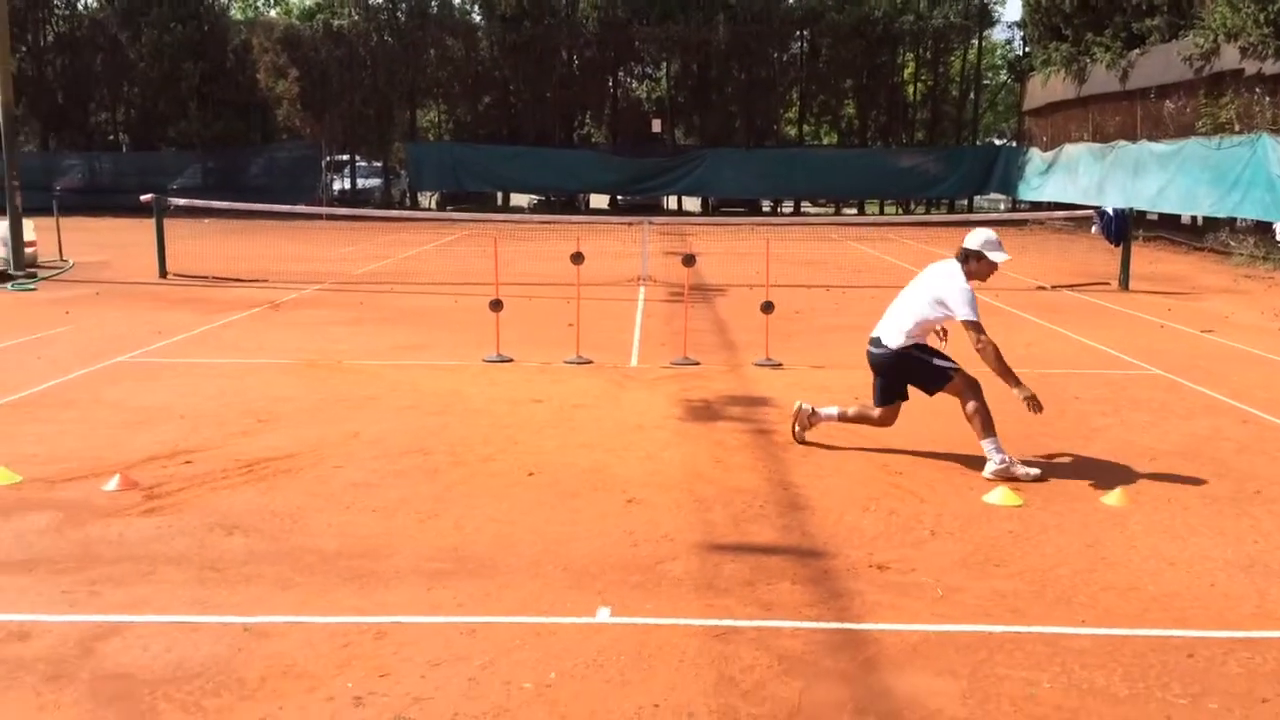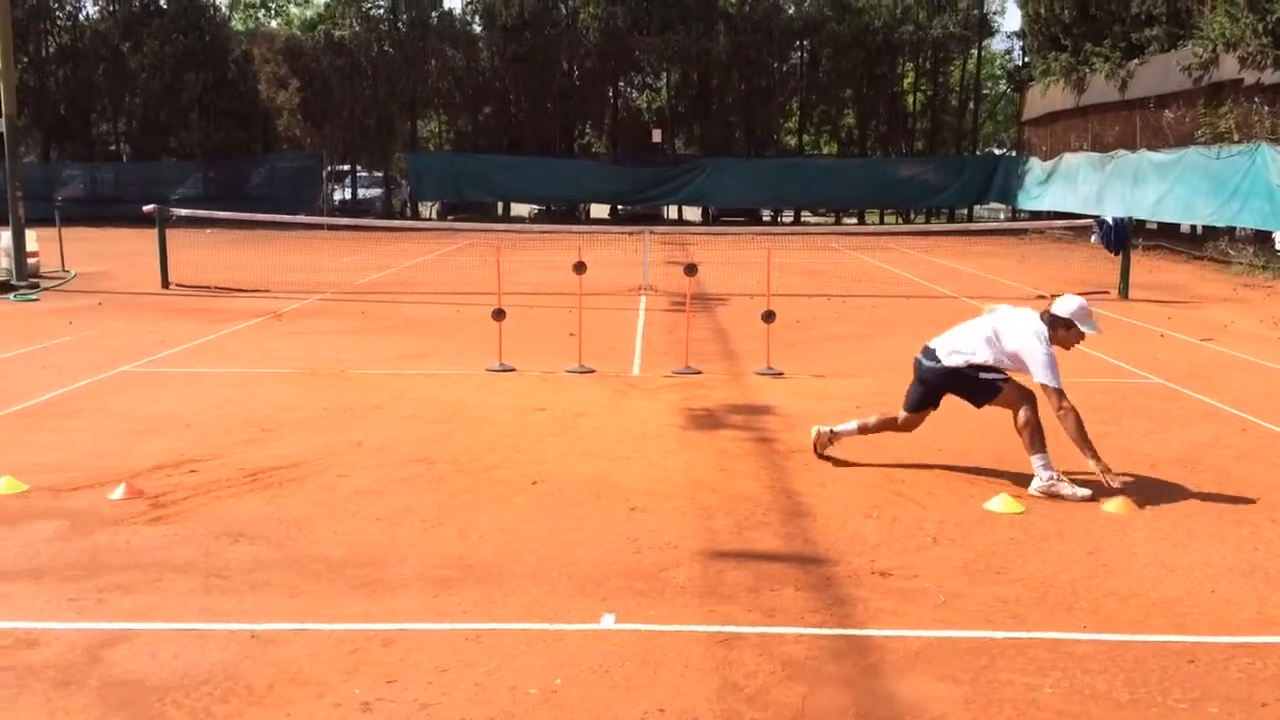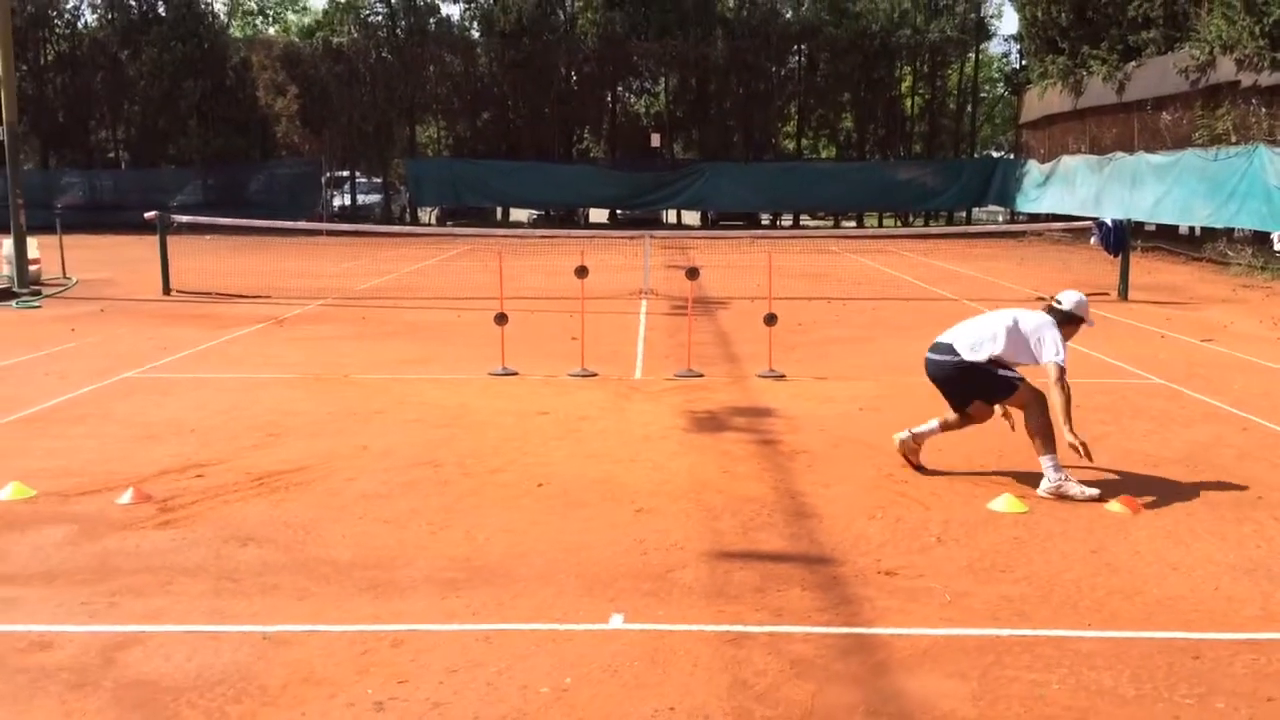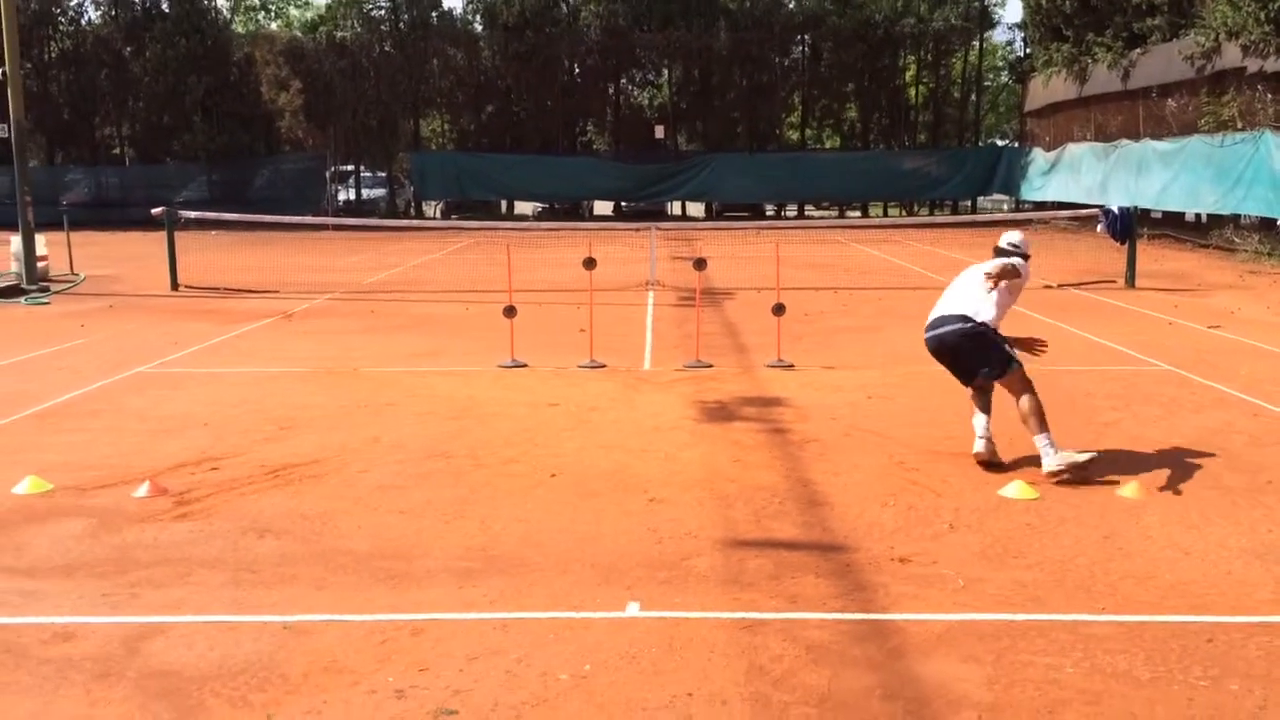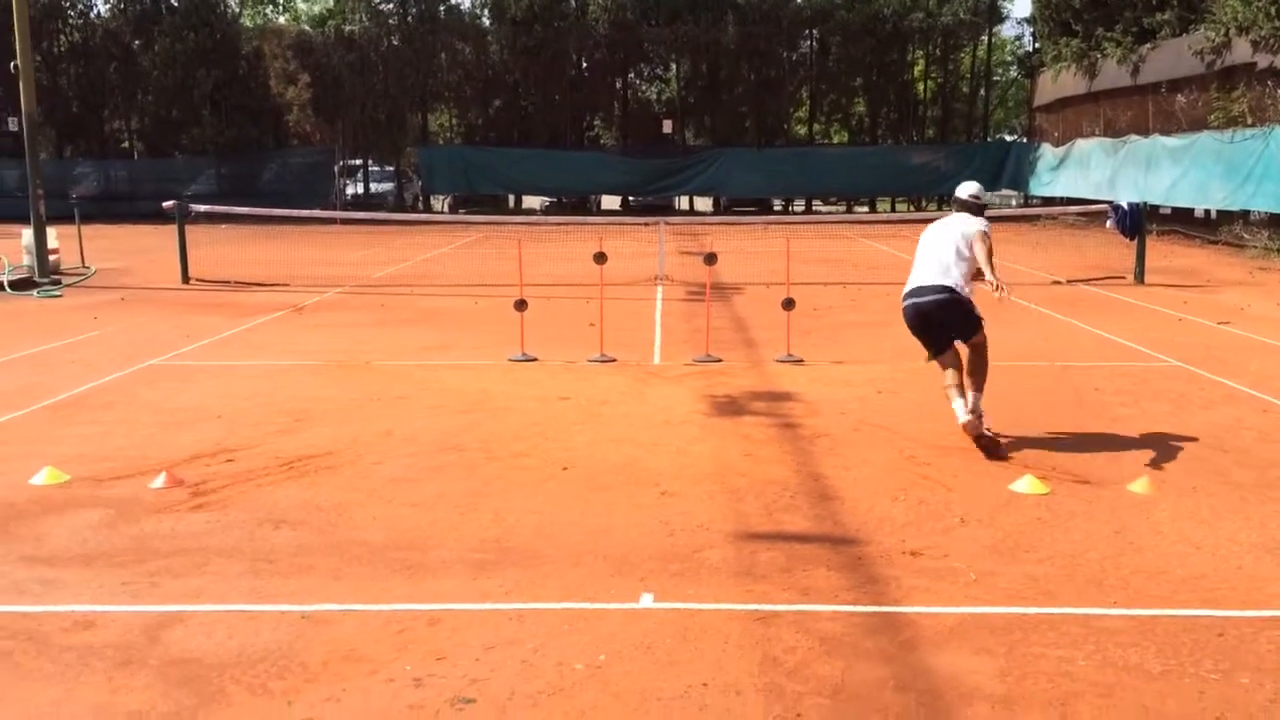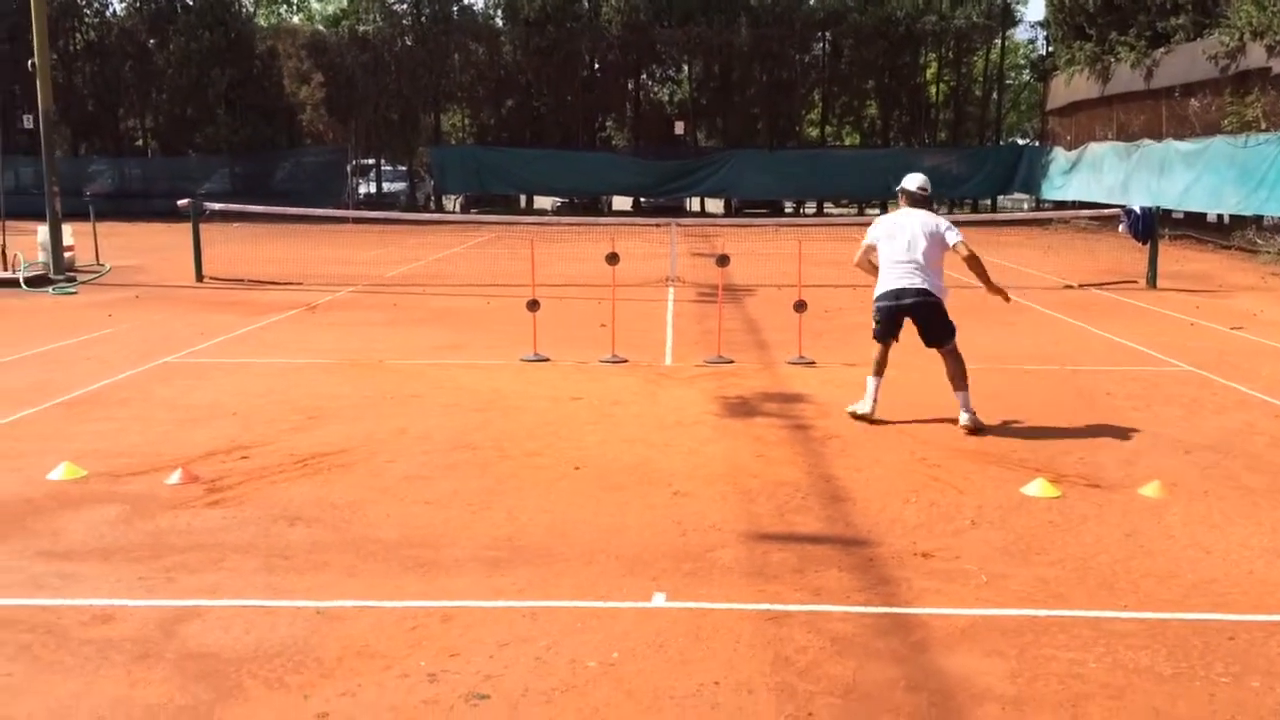
dt=0.2s
person 1, frame 1
left shoulder: (945, 267)
right shoulder: (960, 288)
right elbow: (981, 343)
right wrist: (1018, 386)
left hip: (882, 346)
right hip: (898, 348)
left knee: (882, 417)
right knee: (970, 389)
left ankle: (811, 413)
right ankle: (997, 461)
person 1, frame 2
left shoulder: (1027, 316)
right shoulder: (1039, 346)
left elbow: (989, 314)
right elbow: (1062, 407)
right wrist: (1093, 459)
left hip: (930, 357)
right hip: (948, 364)
left knee: (905, 421)
right knee: (1024, 400)
left ankle: (831, 433)
right ankle: (1045, 478)
person 1, frame 3
left shoulder: (1013, 317)
right shoulder: (1052, 334)
right elbow: (1057, 383)
left wrist: (1002, 400)
right wrist: (1068, 430)
left hip: (936, 355)
right hip: (958, 360)
left knee: (980, 411)
right knee: (1035, 403)
left ankle: (914, 436)
right ankle: (1054, 481)
person 1, frame 4
left shoulder: (972, 272)
right shoulder: (1017, 267)
right elbow: (1001, 268)
left wrist: (1010, 343)
right wrist: (995, 278)
left hip: (934, 331)
right hip: (965, 328)
left knee: (982, 385)
right knee: (1023, 388)
left ankle: (983, 443)
right ankle: (1052, 456)
person 1, frame 5
left shoulder: (932, 228)
right shoulder: (977, 224)
right elbow: (982, 240)
right wrist: (990, 273)
left hip: (912, 299)
right hip: (949, 299)
left knee: (949, 364)
right knee: (978, 345)
left ankle: (966, 417)
right ankle: (973, 413)
person 1, frame 6
left shoulder: (883, 222)
right shoulder: (939, 223)
left elbow: (861, 260)
right elbow: (967, 254)
right wrist: (989, 284)
left hip: (887, 295)
right hip: (925, 295)
left knee: (883, 344)
right knee: (950, 352)
left ankle: (868, 403)
right ankle: (967, 414)
